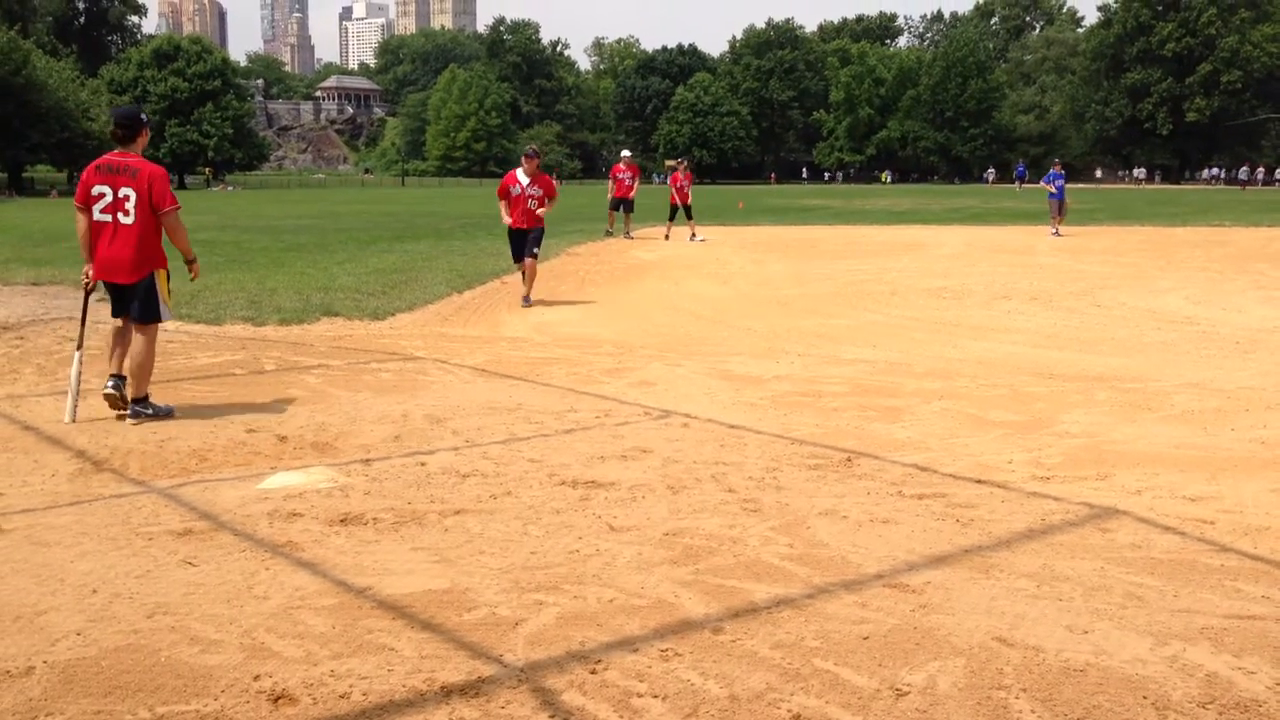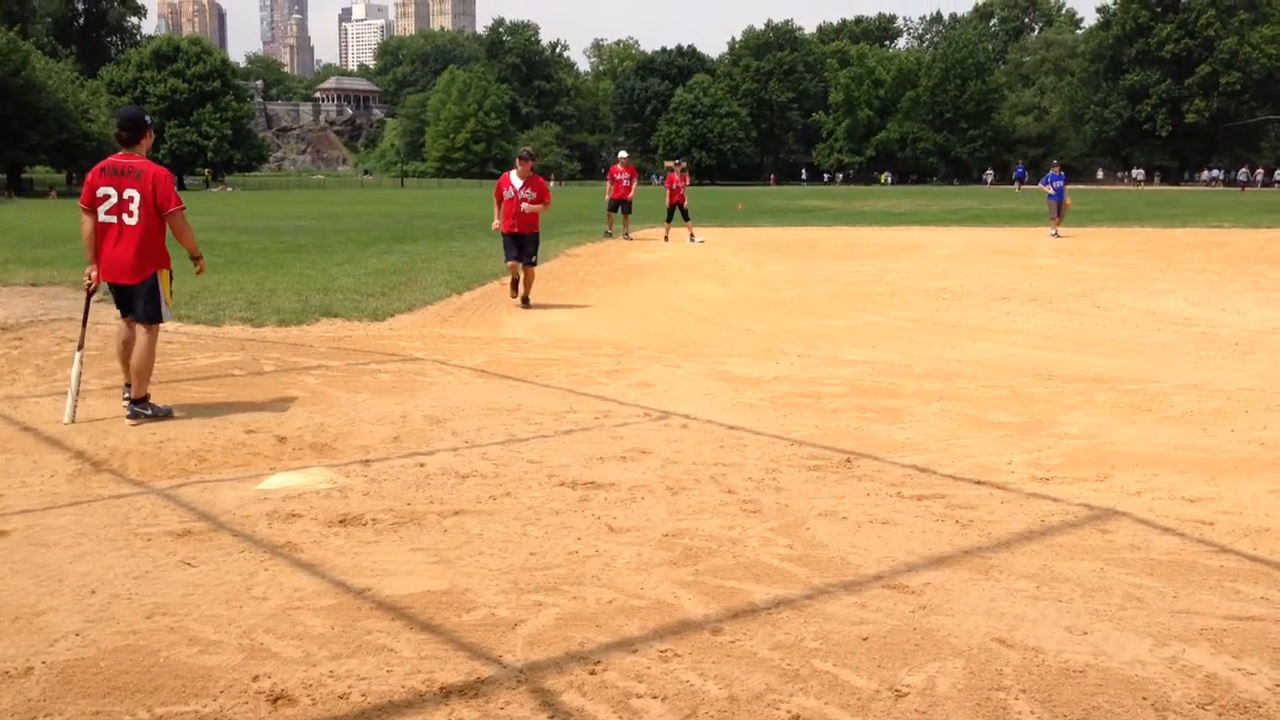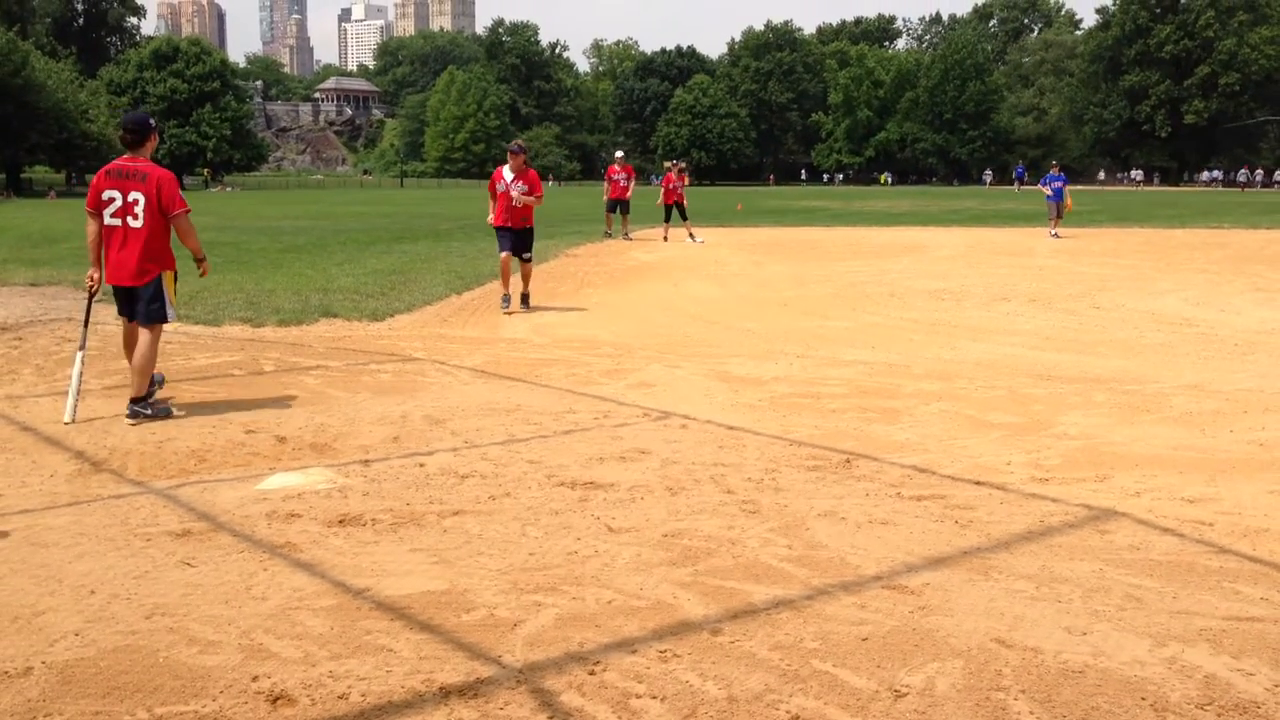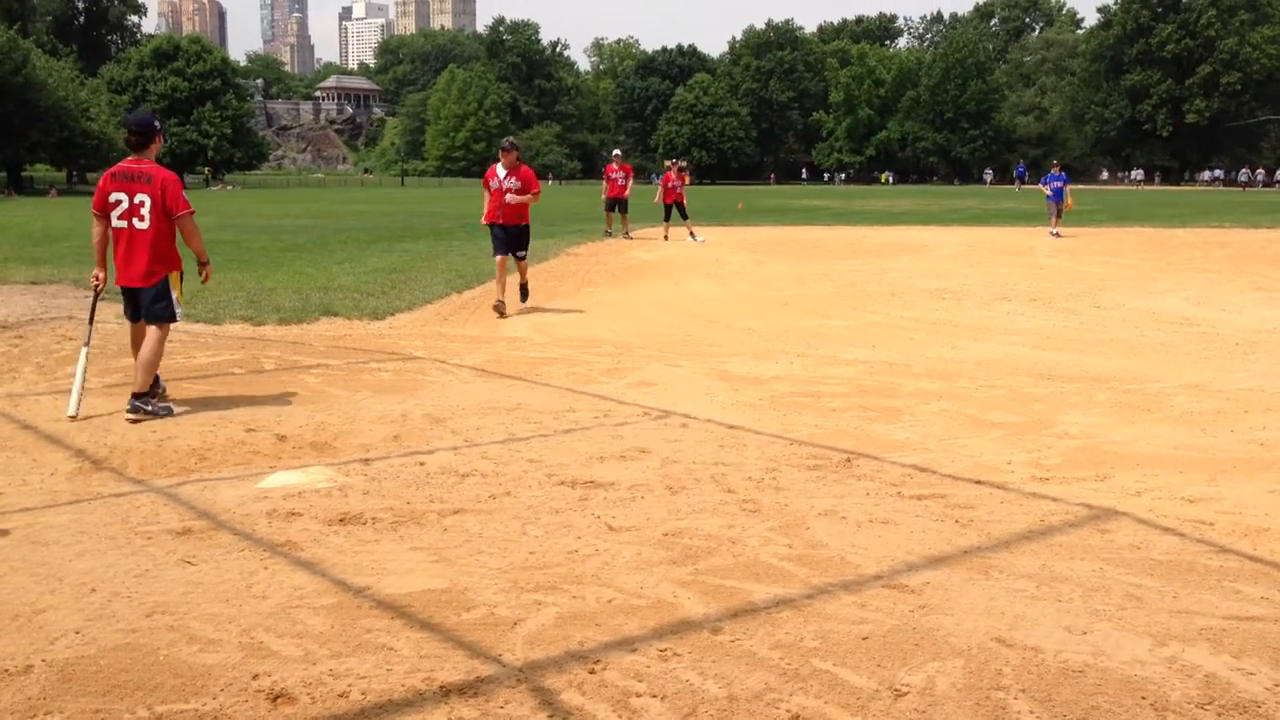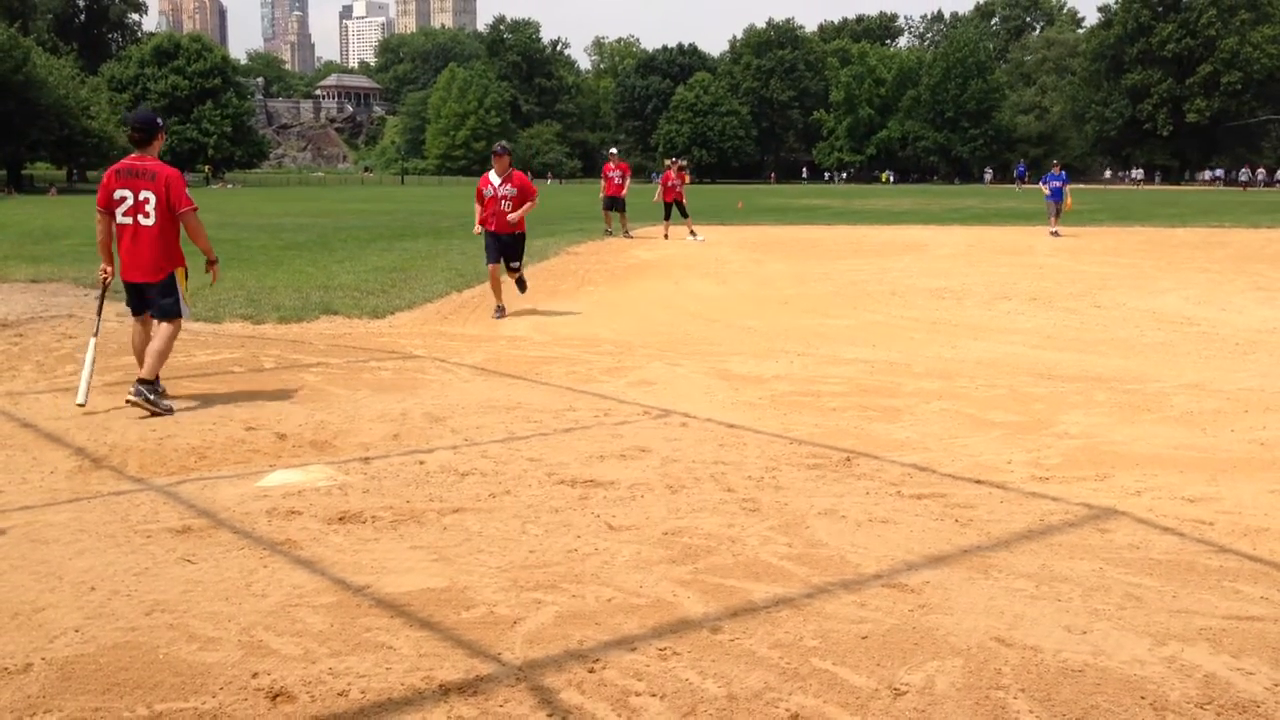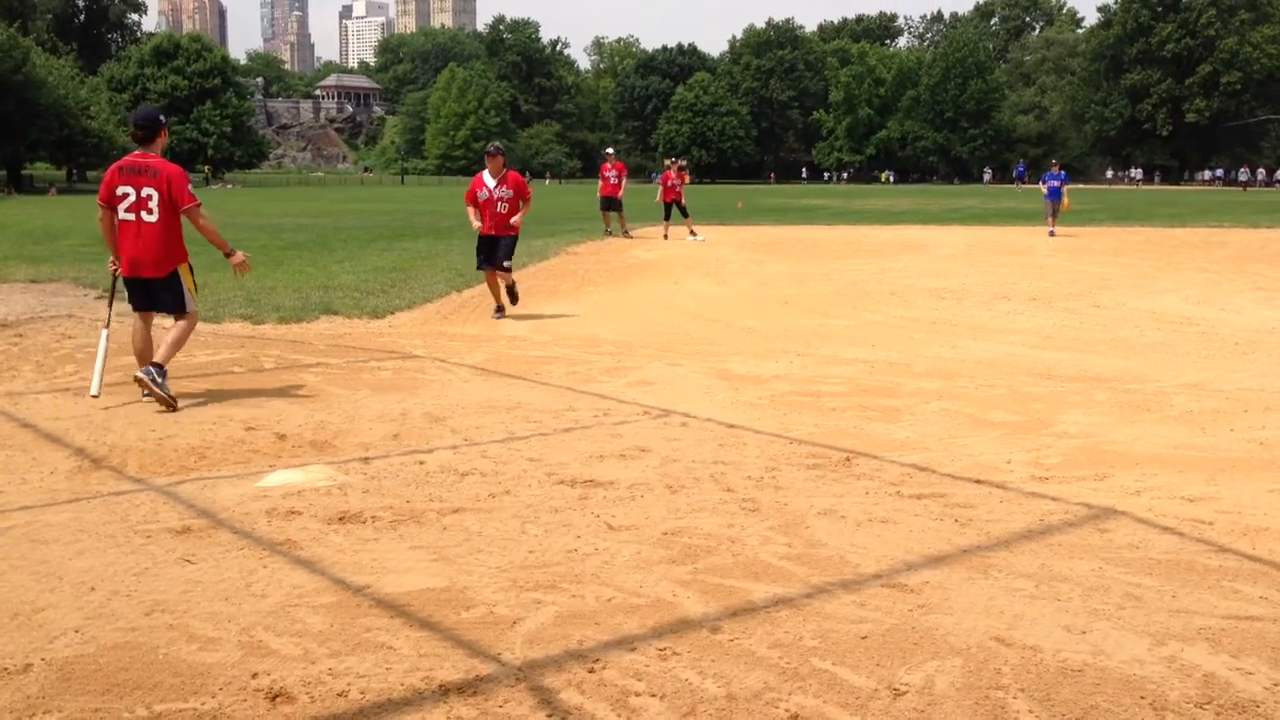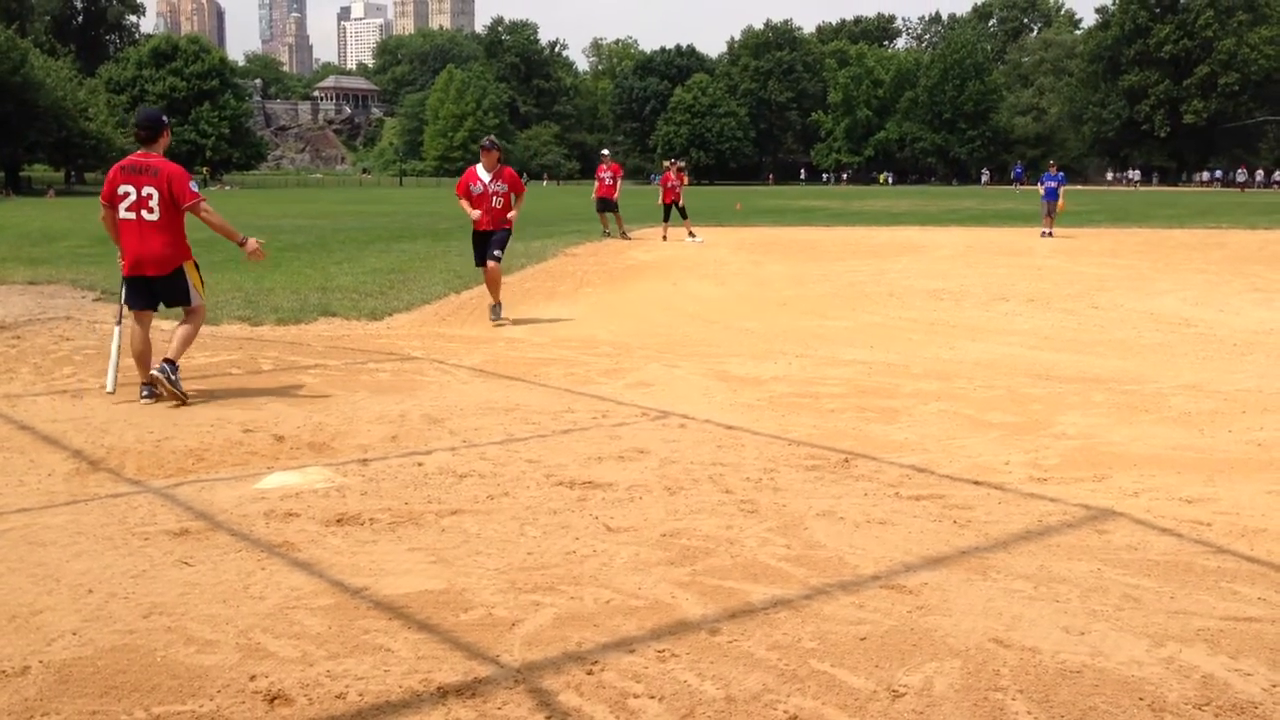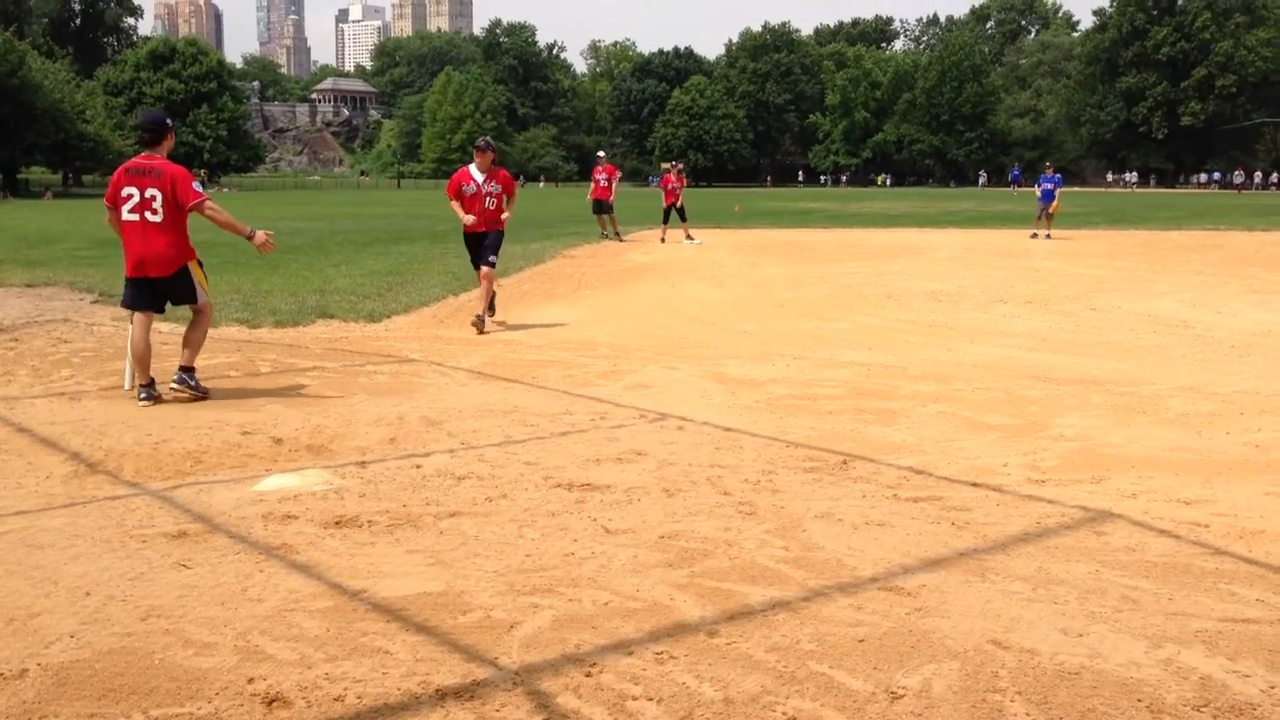
dt=0.1s
person 1, frame 1
left shoulder: (93, 170)
right shoulder: (152, 173)
left elbow: (82, 218)
right elbow: (171, 222)
left wrist: (89, 262)
right wrist: (190, 258)
left hip: (107, 265)
right hip: (144, 266)
left knee: (124, 322)
right knee: (144, 331)
left ankle: (115, 381)
right ankle: (138, 403)
person 1, frame 2
left shoulder: (98, 172)
right shoulder: (157, 174)
left elbow: (88, 219)
right elbow: (177, 222)
left wrist: (93, 263)
right wrist: (196, 254)
left hip: (112, 266)
right hip: (148, 266)
left knee: (129, 321)
right knee: (147, 330)
left ankle: (131, 386)
right ankle: (139, 403)
person 1, frame 3
left shoulder: (103, 175)
right shoulder: (161, 177)
left elbow: (94, 223)
right elbow: (182, 224)
left wrist: (95, 266)
right wrist: (200, 256)
left hip: (118, 268)
right hip: (153, 268)
left knee: (132, 325)
right knee: (149, 332)
left ankle: (145, 383)
right ankle: (137, 404)
person 1, frame 4
left shoulder: (109, 177)
right shoulder: (166, 179)
left elbow: (99, 225)
right elbow: (186, 226)
left wrist: (100, 266)
right wrist: (204, 260)
left hip: (126, 269)
right hip: (159, 268)
left knee: (138, 325)
right knee: (156, 329)
left ankle: (148, 383)
right ankle: (139, 400)
person 1, frame 5
left shoulder: (114, 174)
right shoulder: (168, 175)
left elbow: (103, 222)
right elbow: (191, 222)
left wrist: (105, 260)
right wrist: (211, 259)
left hip: (130, 265)
right hip: (163, 266)
left knee: (142, 320)
right knee: (169, 324)
left ankle: (151, 383)
right ankle: (144, 385)
person 1, frame 6
left shoulder: (116, 170)
right shoulder: (171, 172)
left elbow: (104, 216)
right elbow: (197, 218)
left wrist: (114, 253)
right wrist: (229, 251)
left hip: (131, 261)
right hip: (167, 260)
left knee: (142, 317)
right knee: (185, 318)
left ankle: (152, 378)
right ankle: (155, 370)
person 1, frame 7
left shoulder: (118, 170)
right shoulder: (172, 172)
left elbow: (107, 215)
right elbow: (203, 212)
left wrist: (123, 247)
right wrist: (242, 240)
left hip: (134, 260)
right hip: (170, 259)
left knee: (140, 319)
right knee: (196, 311)
left ankle: (147, 385)
right ankle: (167, 367)
person 1, frame 8
left shoulder: (122, 173)
right shoulder: (176, 173)
left elbow: (112, 217)
right elbow: (208, 210)
right wrist: (251, 234)
left hip: (137, 262)
right hip: (174, 259)
left knee: (141, 321)
right knee: (203, 309)
left ankle: (145, 387)
right ankle: (185, 373)
person 2, frame 1
left shoulder: (545, 179)
right shoulder: (510, 177)
left elbow: (553, 199)
right elbow: (502, 198)
left wrist: (545, 209)
right wrist: (504, 216)
left hip: (535, 227)
right hip: (515, 227)
left knee: (530, 260)
right knee: (521, 263)
left ankle: (526, 295)
right ankle: (526, 272)
person 2, frame 2
left shoulder: (539, 182)
right shoulder: (504, 179)
left elbow: (546, 205)
right elbow: (498, 200)
left wrist: (534, 208)
right wrist: (496, 219)
left hip: (530, 232)
right hip: (509, 231)
left knee: (528, 267)
right knee: (511, 265)
left ankle: (525, 297)
right ankle: (515, 278)
person 2, frame 3
left shoulder: (531, 175)
right shoulder: (497, 173)
left elbow: (539, 200)
right elbow: (492, 194)
left wrist: (522, 198)
right wrist: (491, 213)
left hip: (524, 226)
right hip: (502, 225)
left knee: (525, 263)
right knee: (505, 257)
left ankle: (525, 293)
right ankle: (506, 294)
person 2, frame 4
left shoulder: (525, 171)
right shoulder: (491, 171)
left elbow: (535, 197)
left wrist: (517, 198)
right wrist: (485, 212)
left hip: (519, 224)
right hip: (497, 223)
left knee: (520, 260)
right knee: (500, 260)
left ankle: (523, 282)
right ankle: (500, 301)
person 2, frame 5
left shoulder: (519, 178)
right shoulder: (485, 179)
left elbow: (533, 200)
right elbow: (479, 202)
left wrist: (519, 213)
right wrist: (477, 222)
left hip: (514, 232)
right hip: (491, 231)
left knee: (512, 270)
right knee: (492, 268)
left ankle: (518, 275)
right ankle: (499, 305)
person 2, frame 6
left shoulder: (515, 178)
right shoulder: (477, 180)
left elbow: (527, 200)
right elbow: (470, 205)
left wrist: (520, 216)
right wrist: (474, 221)
left hip: (508, 233)
right hip: (486, 234)
left knee: (502, 272)
right knee: (488, 272)
left ankle: (510, 284)
right ankle: (499, 305)
person 2, frame 7
left shoulder: (509, 173)
right shoulder: (470, 174)
left elbow: (521, 193)
right elbow: (461, 197)
left wrist: (515, 209)
right wrist: (471, 212)
left hip: (502, 227)
right hip: (480, 229)
left knee: (493, 265)
right knee: (486, 268)
left ankle: (496, 305)
right ankle: (496, 301)
person 2, frame 8
left shoulder: (502, 175)
right shoulder: (462, 174)
left elbow: (512, 194)
right elbow: (452, 198)
left wrist: (508, 211)
right wrist: (463, 216)
left hip: (494, 230)
right hip: (471, 231)
left knee: (486, 271)
right knee: (481, 272)
left ankle: (481, 315)
right ankle: (490, 294)
